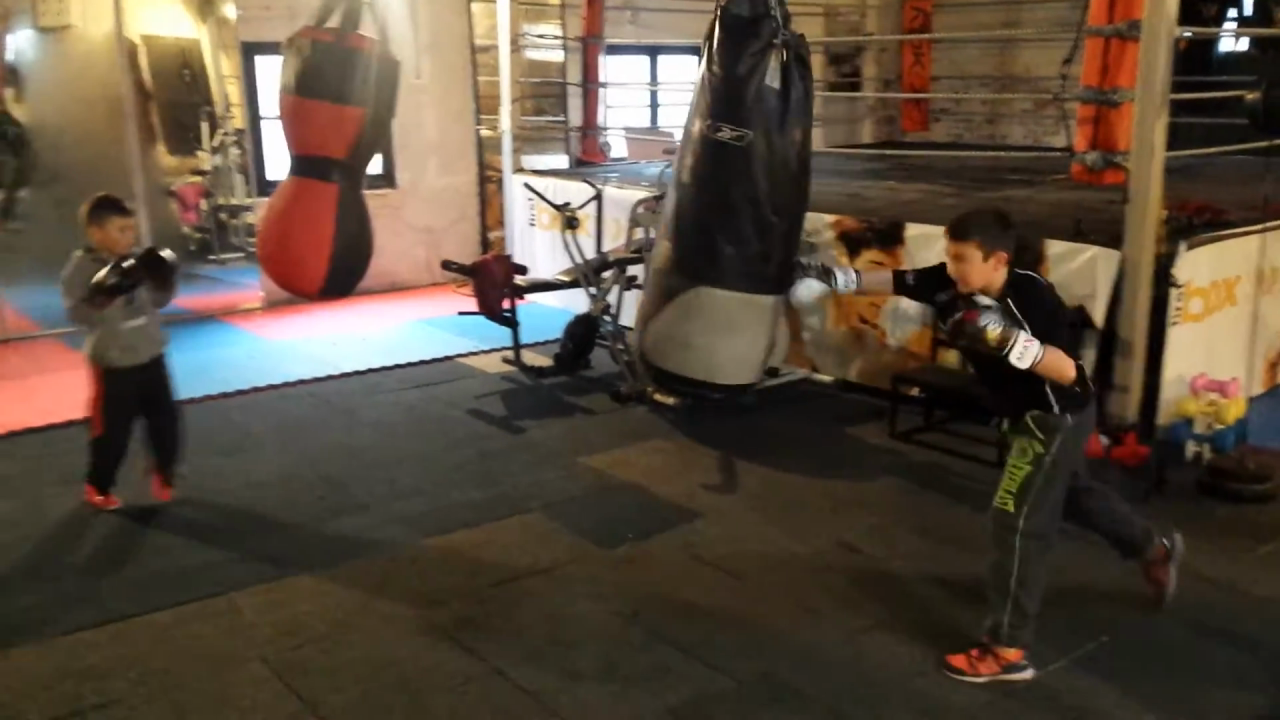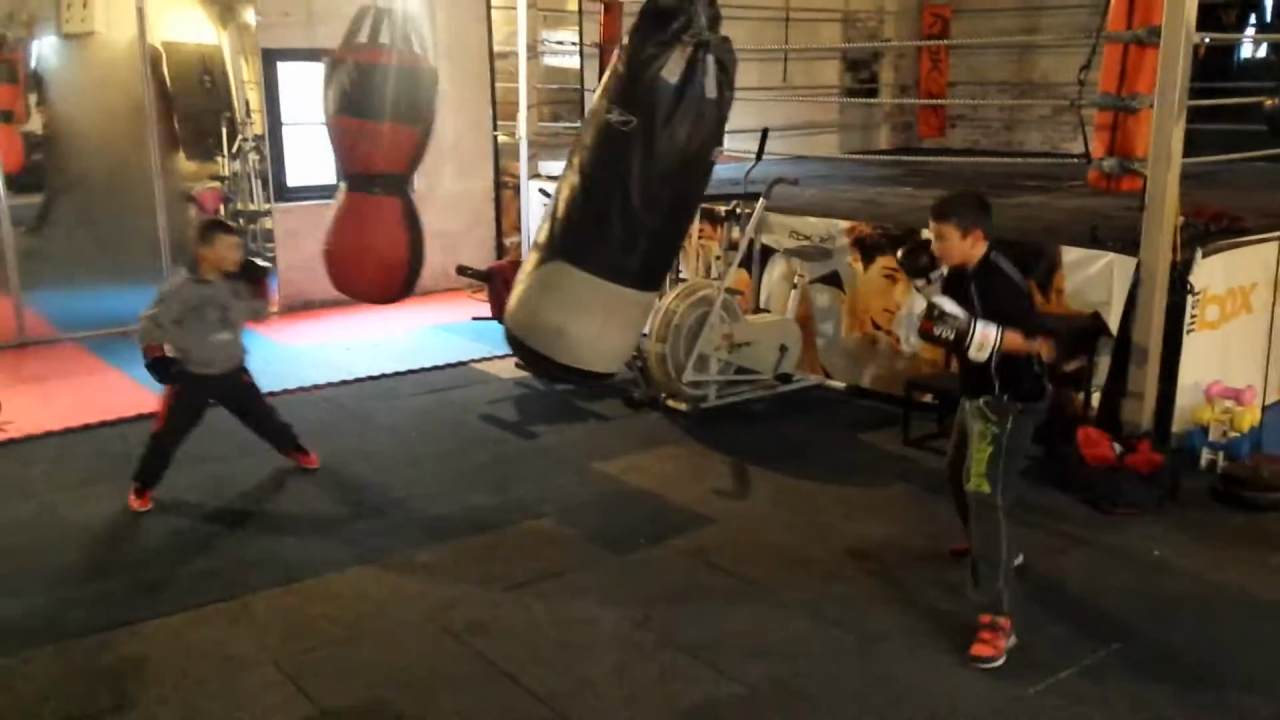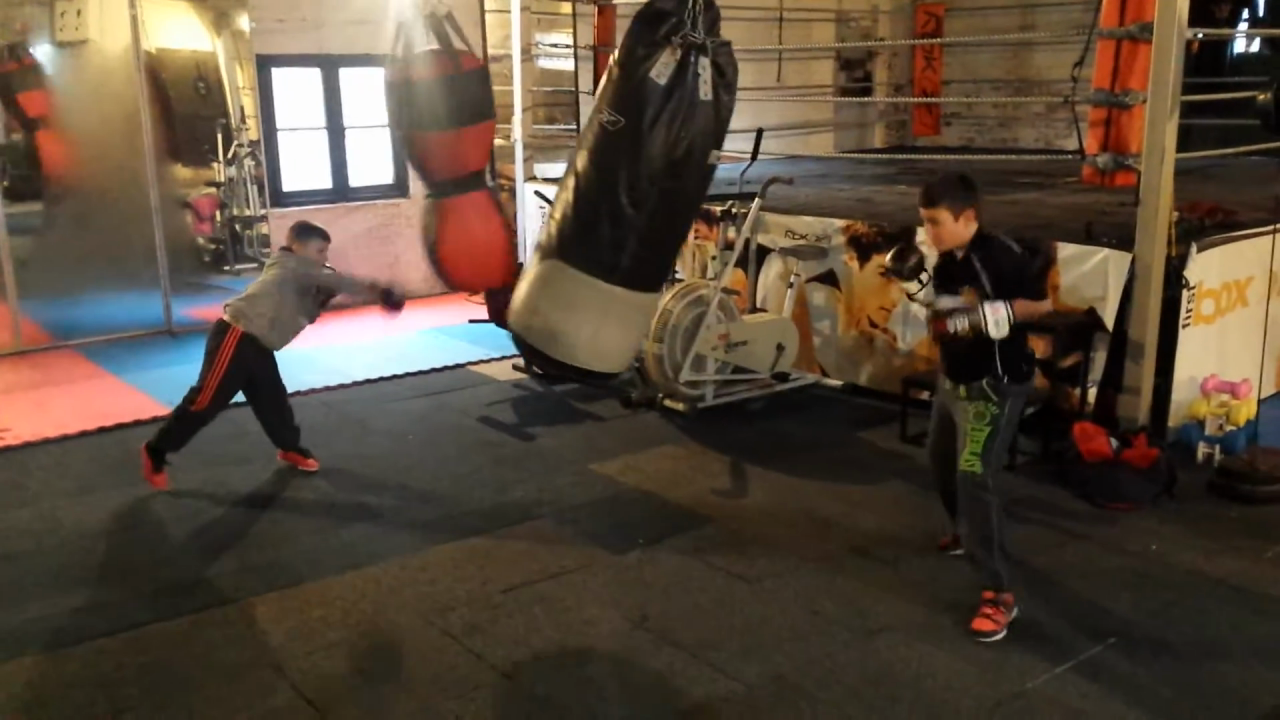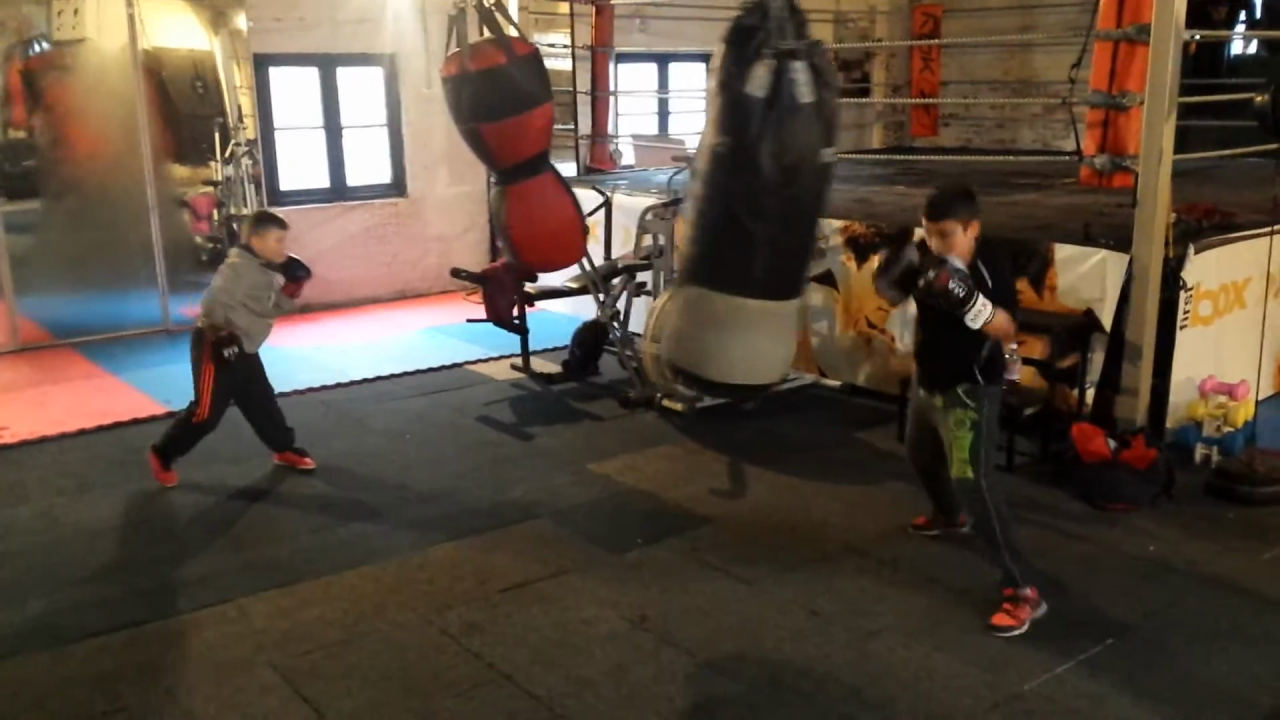
dt=0.4s
person 1, frame 1
left shoulder: (1035, 294)
right shoulder: (950, 282)
left elbow: (1066, 372)
right elbow: (894, 280)
left wrist: (1006, 338)
right wrist: (832, 277)
left hip: (1057, 418)
right hip: (1025, 415)
left knee: (1014, 519)
right knee: (1073, 490)
left ankle: (1009, 650)
right ankle: (1154, 547)
person 1, frame 2
left shoulder: (1001, 280)
right shoulder: (963, 270)
left elbow: (1036, 344)
right elbow: (951, 313)
left wrist: (968, 332)
left hip: (1009, 403)
right hip: (978, 396)
left knee: (985, 497)
right knee: (960, 475)
left ankle: (997, 620)
right ankle: (995, 552)
person 1, frame 3
left shoulder: (1002, 253)
right shoulder: (951, 254)
left elbow: (1041, 305)
left wrist: (979, 318)
left hip: (999, 383)
right hip: (955, 378)
left knee: (975, 477)
right knee: (943, 460)
left ankle: (999, 594)
right ankle: (969, 533)
person 1, frame 4
left shoulder: (992, 268)
right shoulder: (927, 259)
left elbow: (1003, 328)
left wrist: (966, 297)
left hip: (973, 388)
right hip: (928, 381)
left knee: (970, 481)
right knee: (922, 457)
left ankle: (1021, 591)
right ankle: (948, 514)
person 2, frame 1
left shoulder: (135, 258)
right shoulder: (79, 270)
left elbow: (159, 301)
right elbow: (78, 315)
left wrist: (165, 281)
right wrist: (103, 295)
left hip: (151, 356)
right hip: (112, 364)
left knee: (165, 420)
right knee: (111, 432)
left ankle: (162, 470)
right ankle: (98, 484)
person 2, frame 2
left shoulder: (235, 282)
right shoulder: (183, 287)
left elbow: (256, 313)
right elbow: (150, 324)
left wrist: (257, 288)
right wrist: (154, 353)
left hip: (230, 368)
right hip: (191, 373)
left knee: (259, 413)
right knee: (169, 430)
left ankle: (292, 448)
right ankle: (142, 485)
person 2, frame 3
left shoulder: (293, 271)
right shoulder: (295, 267)
left elbow: (301, 315)
right elbow: (334, 281)
left wrist: (321, 298)
right wrist: (379, 291)
left hip: (259, 344)
right hip: (237, 338)
left knee: (274, 400)
right knee: (207, 400)
left ankle: (290, 448)
right ankle: (156, 452)
person 2, frame 4
left shoulder: (269, 270)
right shoulder: (240, 268)
left elbow: (279, 308)
right elbow: (212, 304)
left wrist: (293, 285)
right wrist: (223, 336)
left hip: (244, 350)
right hip: (217, 347)
left knee: (263, 401)
right knee: (207, 412)
left ankle: (284, 448)
right ankle: (162, 455)
